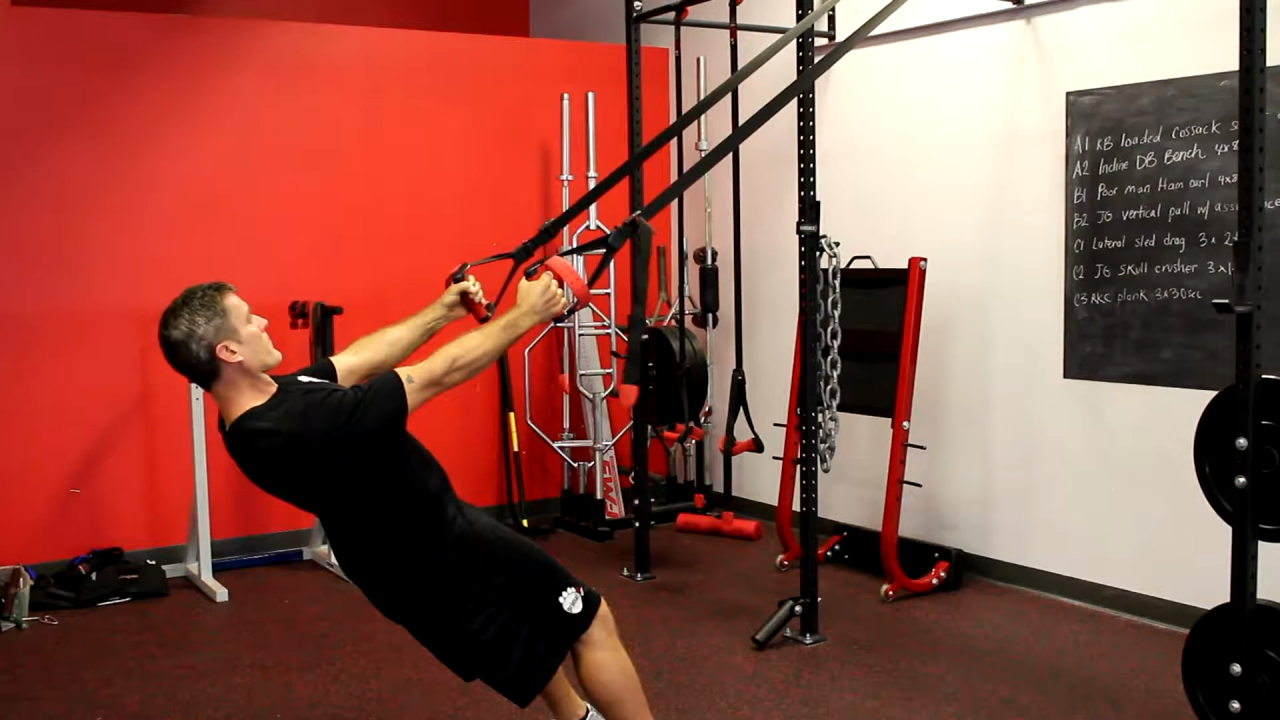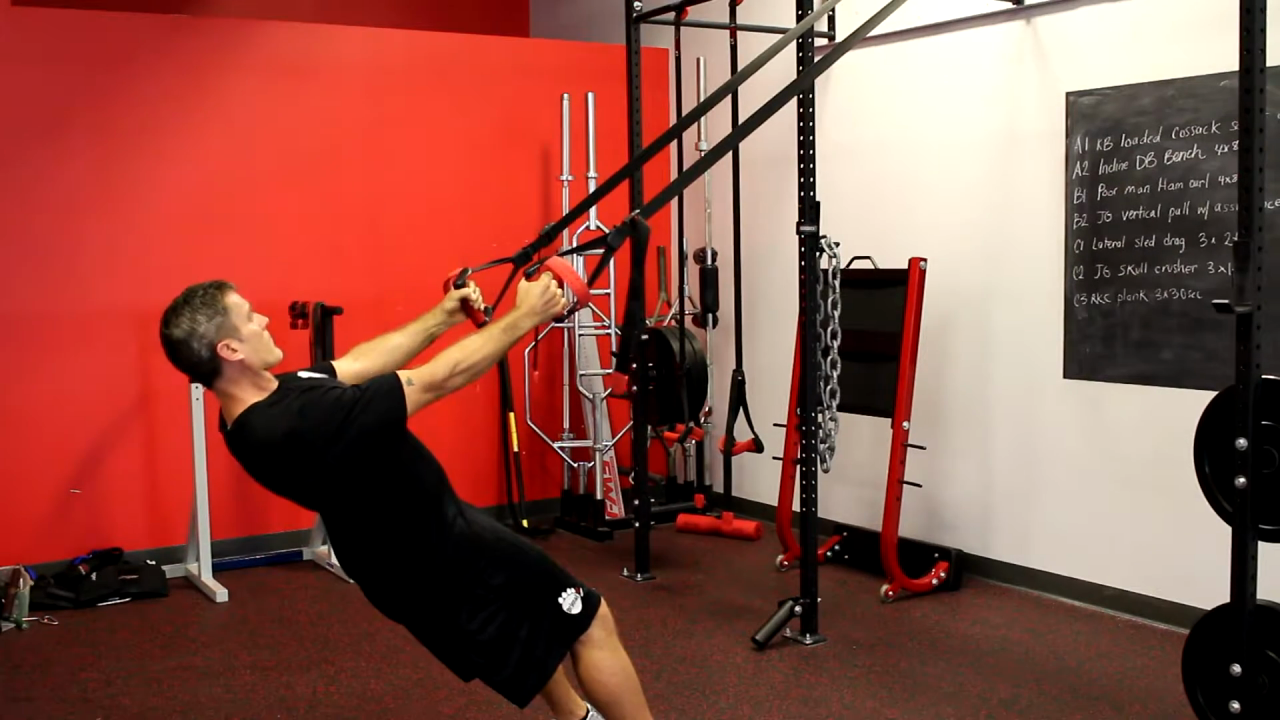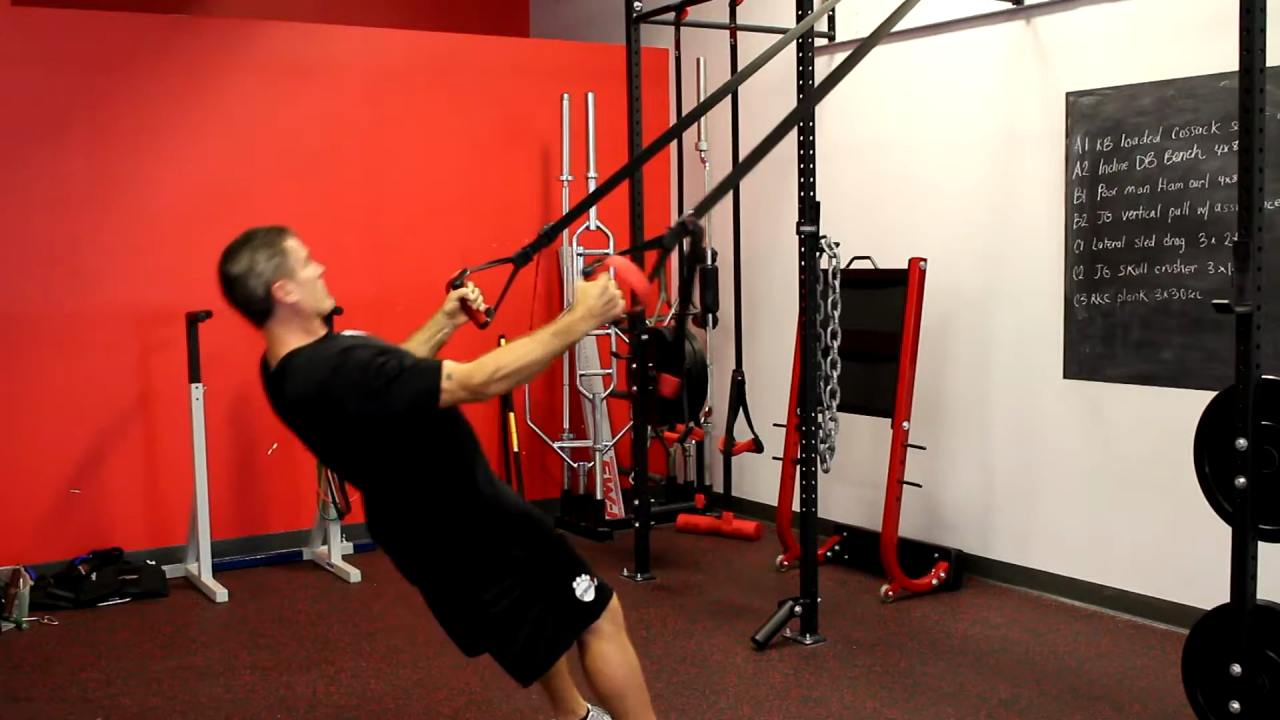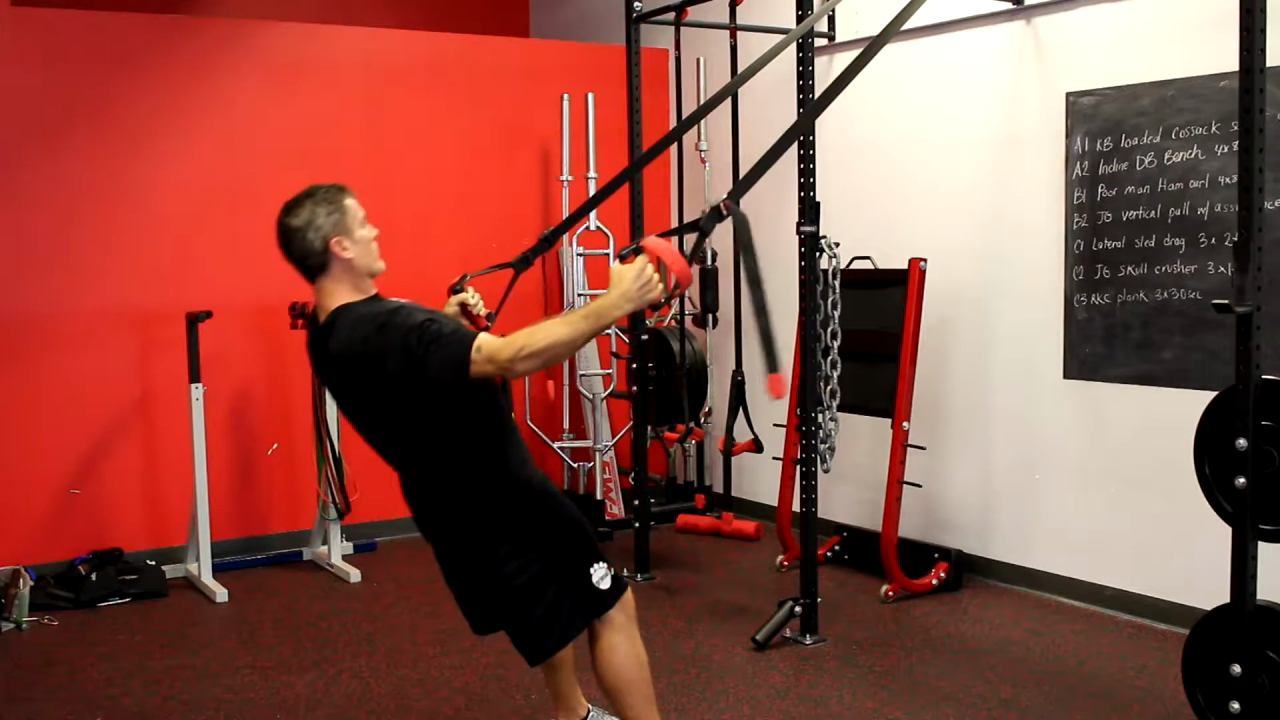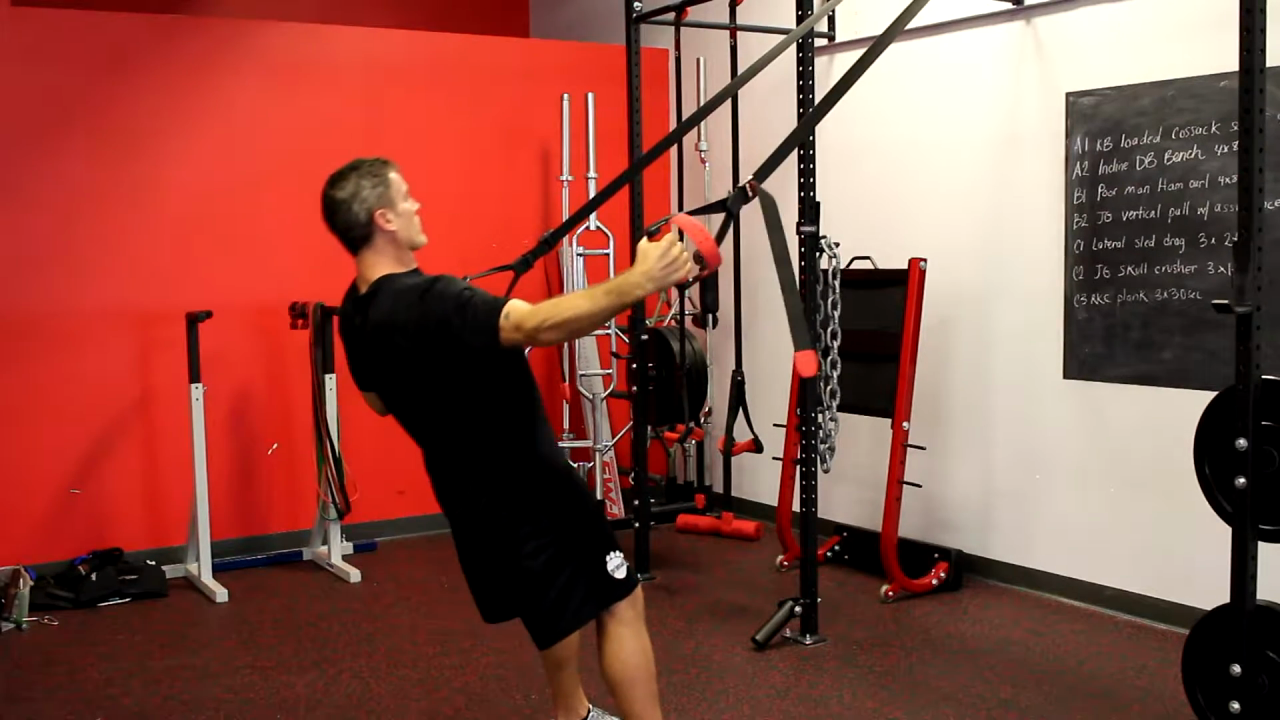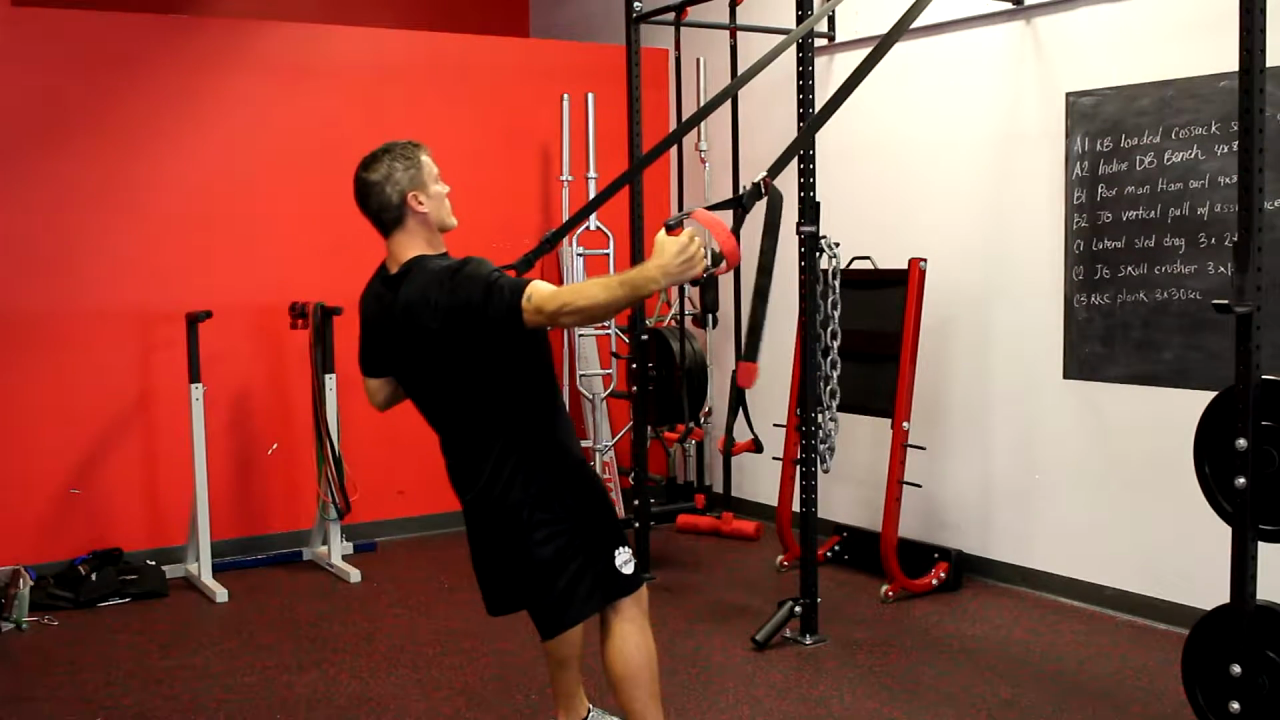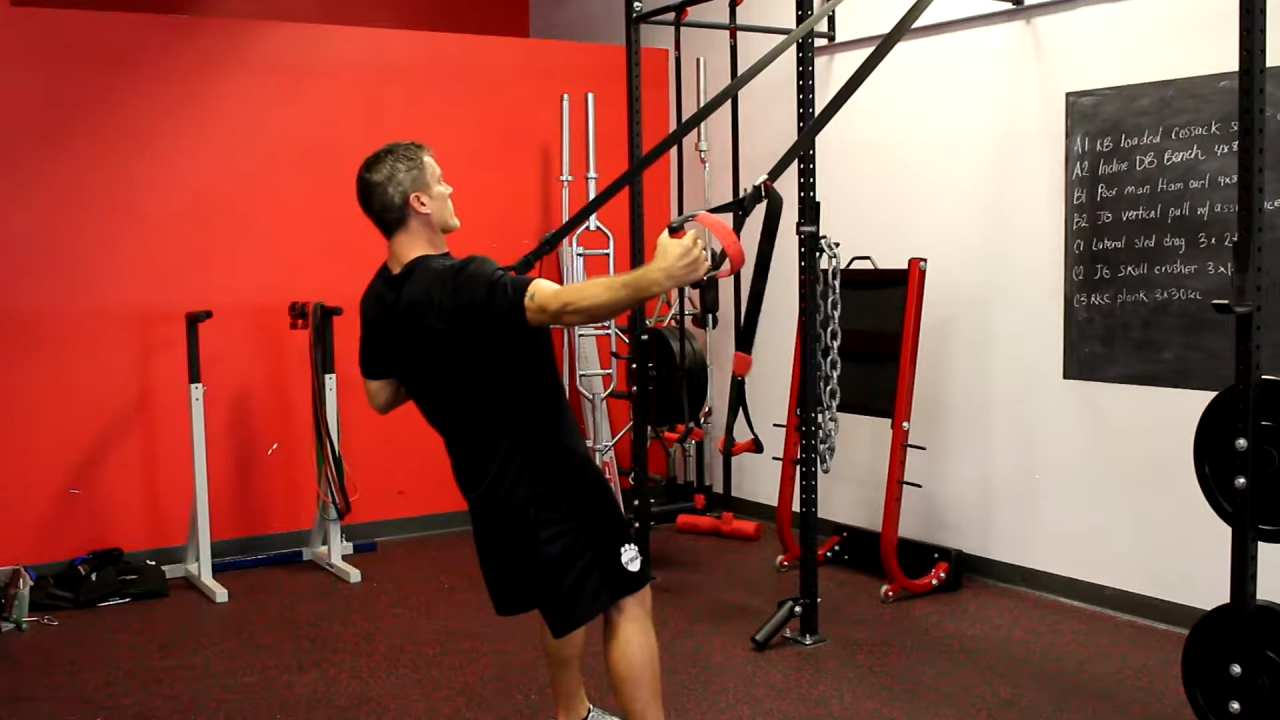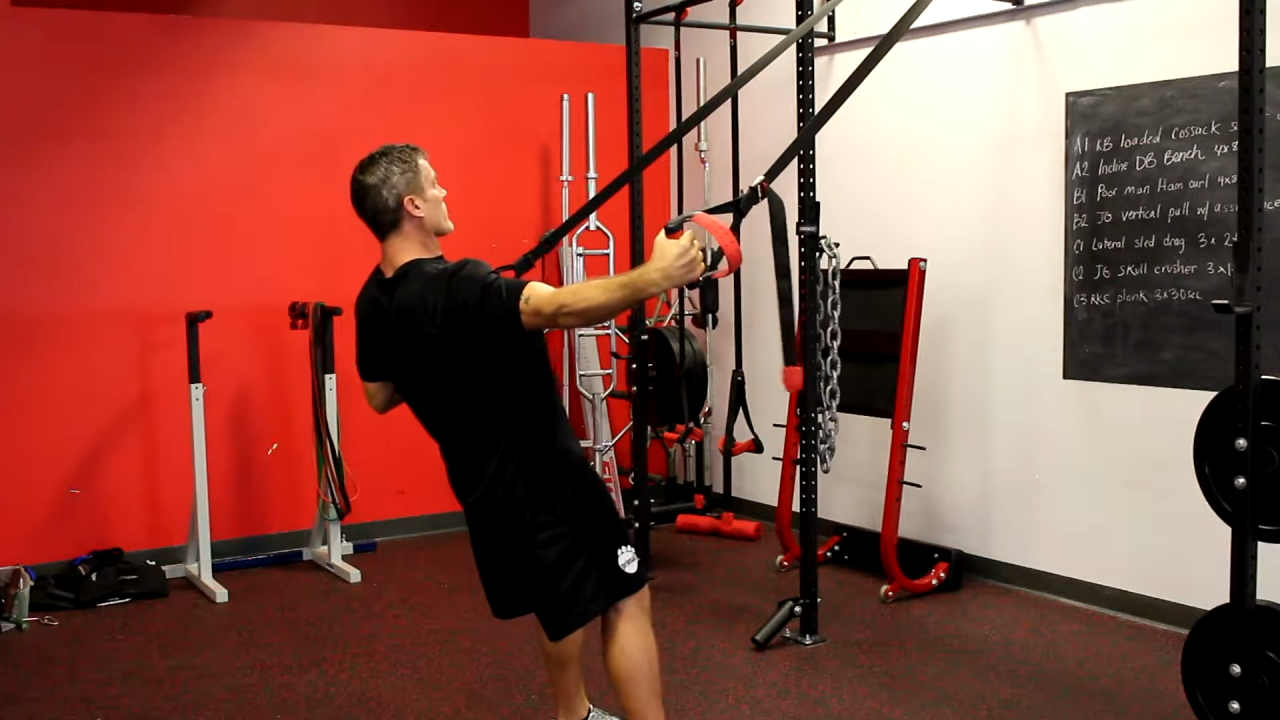
dt=0.3s
person 1, frame 1
left shoulder: (263, 407)
right shoulder: (306, 426)
left elbow: (360, 360)
right elbow: (438, 375)
left wrist: (442, 311)
right wrist: (525, 315)
left hip: (418, 540)
right hip: (442, 559)
left knee: (547, 614)
right knee: (593, 625)
person 1, frame 2
left shoulder: (263, 411)
right shoulder: (303, 421)
left elbow: (357, 370)
right elbow: (437, 382)
left wrist: (441, 318)
right wrist: (525, 316)
left hip: (411, 541)
right hip: (438, 558)
left knee: (544, 617)
right knee: (591, 624)
person 1, frame 3
left shoulder: (296, 366)
right shoulder: (335, 374)
right elbow: (479, 381)
left wrist: (445, 321)
right wrist: (581, 318)
left hip: (431, 515)
right hip: (463, 527)
left knee: (551, 610)
right knee: (601, 617)
person 1, frame 4
left shoulder: (335, 331)
right shoulder: (381, 332)
right elbow: (512, 358)
left wrist: (448, 324)
right wrist: (616, 302)
left hip: (455, 498)
right hip: (494, 498)
left knee: (555, 603)
right knee: (612, 610)
person 1, frame 5
left shoulder: (361, 310)
right shoulder: (425, 303)
left elbow: (378, 398)
right elbow: (539, 325)
right wrist: (640, 281)
left hip: (473, 486)
right hip: (520, 482)
left knee: (565, 598)
right knee: (620, 605)
person 1, frame 6
left shoulder: (380, 297)
right shoulder: (457, 284)
left elbow: (380, 393)
right elbow: (560, 307)
right wrist: (657, 273)
left hip: (486, 477)
right hip: (536, 474)
left knee: (565, 592)
right knee: (624, 601)
person 1, frame 7
left shoulder: (381, 299)
right shoulder: (461, 285)
left elbow: (381, 395)
right elbow: (563, 305)
right wrist: (661, 275)
left hip: (492, 478)
right hip: (544, 473)
left knee: (566, 594)
right knee: (628, 601)
person 1, frame 8
left shoulder: (375, 302)
right shoulder: (455, 288)
left elbow: (381, 396)
right elbow: (560, 308)
right wrist: (657, 275)
left hip: (486, 480)
right hip: (536, 475)
left knee: (565, 595)
right knee: (627, 602)
